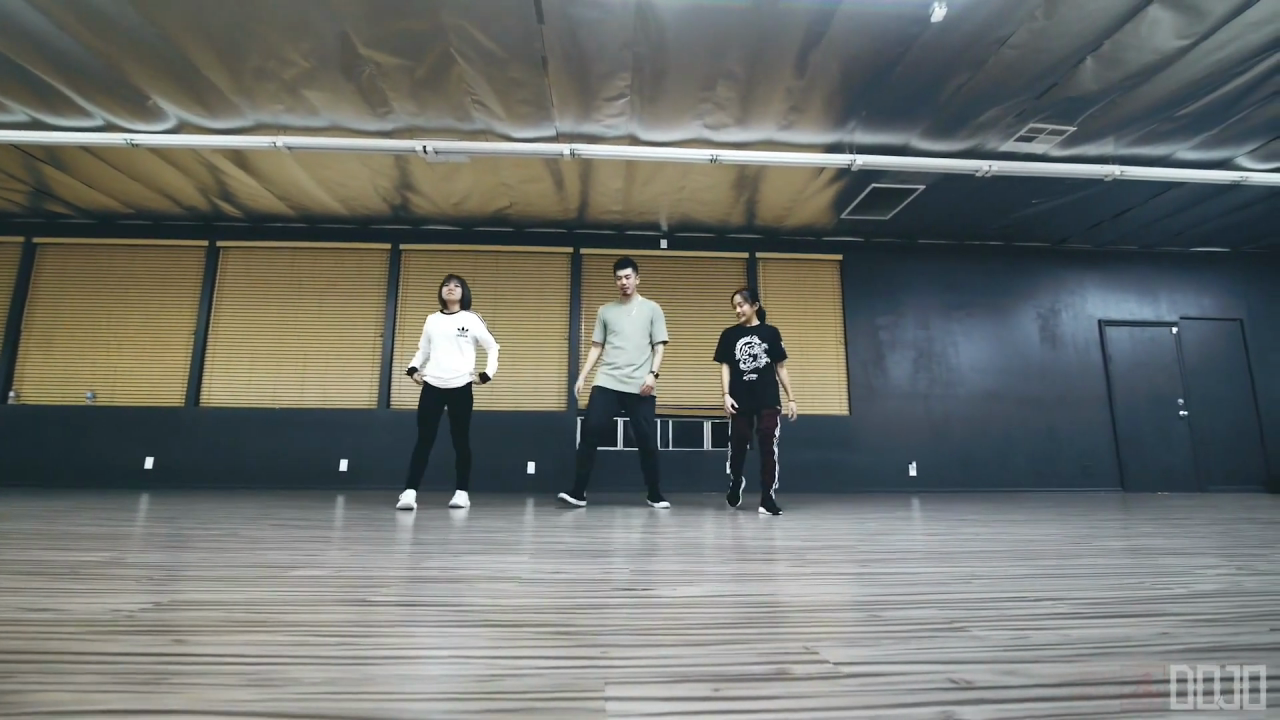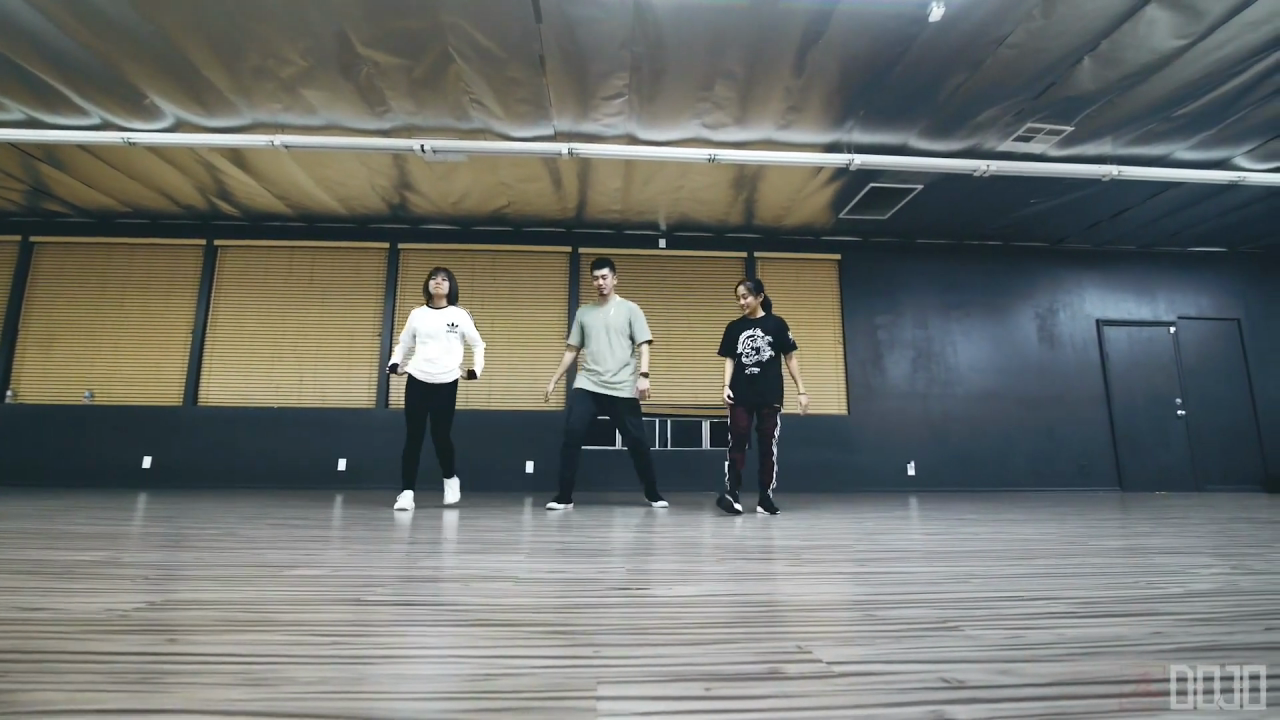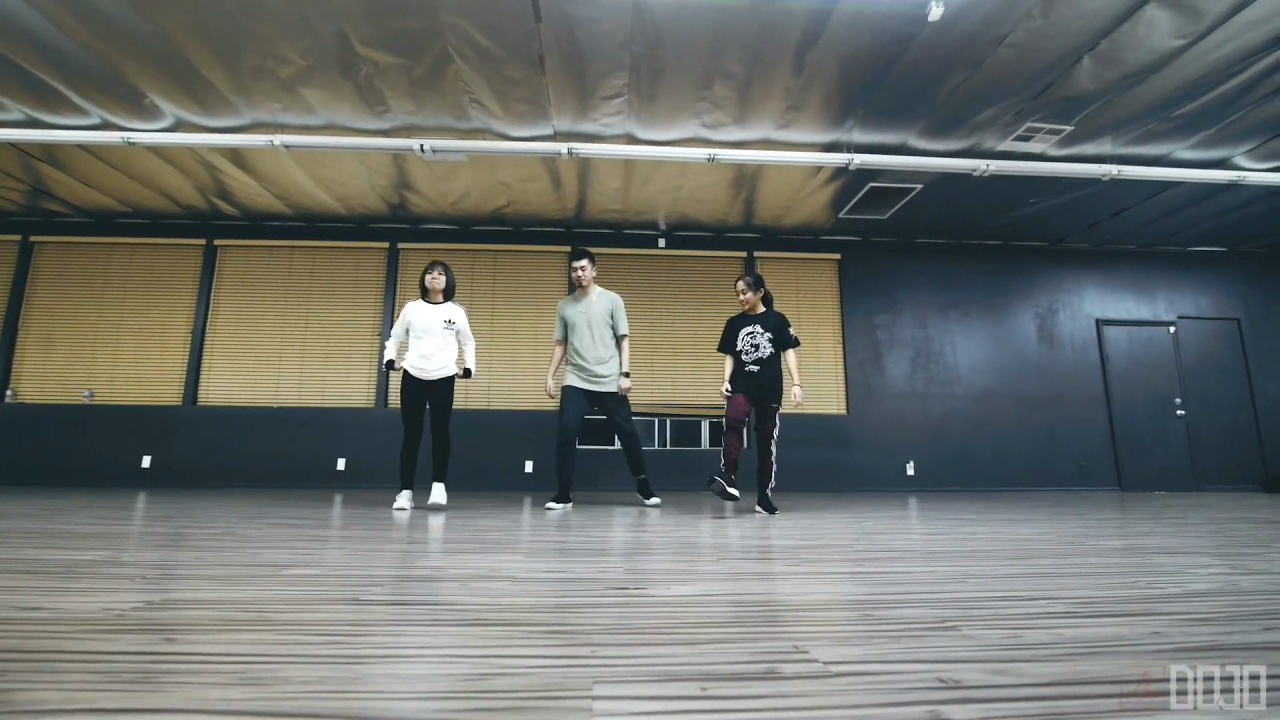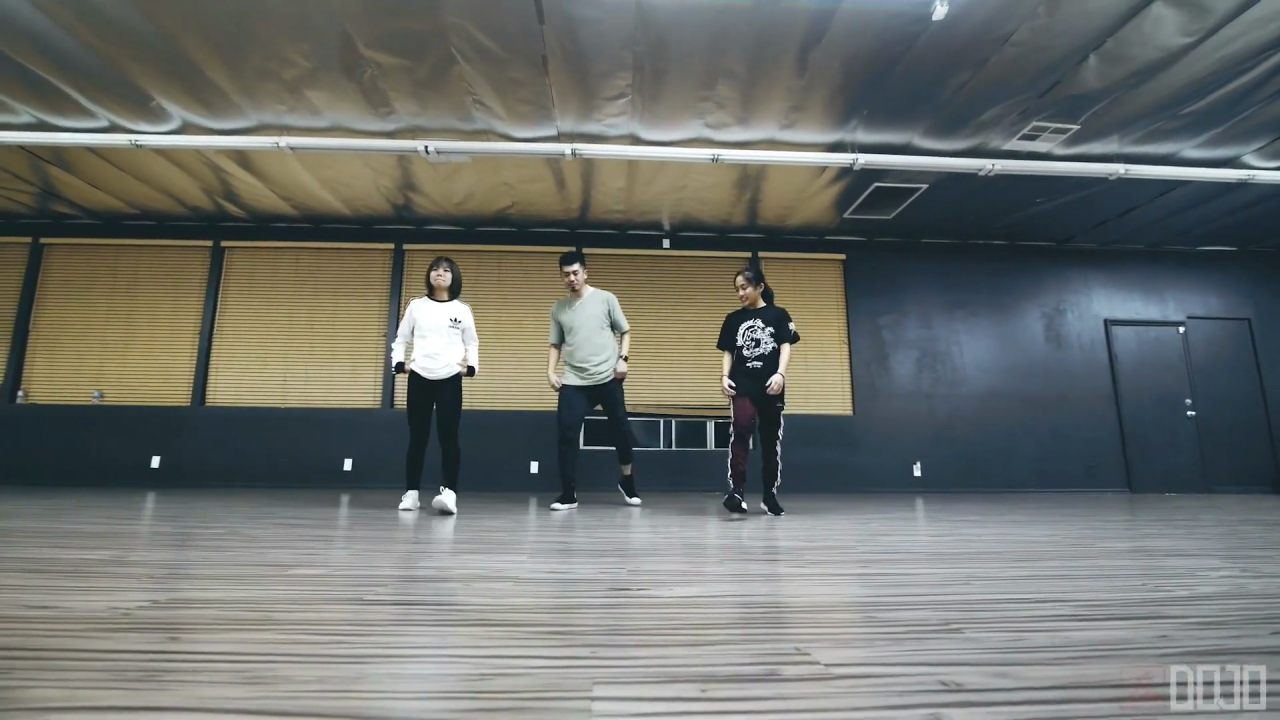
dt=0.2s
person 1, frame 1
left shoulder: (652, 309)
right shoulder: (605, 311)
left elbow: (659, 345)
right elbow: (596, 347)
left wrist: (653, 374)
right wrist: (581, 377)
left hip: (639, 386)
right hip: (607, 382)
left knee: (646, 438)
right knee: (590, 430)
left ankle: (654, 493)
right ankle: (578, 489)
person 1, frame 2
left shoulder: (630, 309)
right shoulder: (583, 313)
left elbow: (644, 344)
right elbow: (572, 349)
left wrist: (643, 375)
right wrist: (554, 380)
left hip: (623, 388)
right hip: (588, 385)
left knee: (637, 441)
right knee: (572, 435)
left ankle: (652, 492)
right ankle: (564, 495)
person 1, frame 3
left shoulder: (612, 300)
right shoulder: (564, 305)
left elbow: (623, 339)
right elbow: (560, 344)
left wrist: (625, 374)
right wrist: (550, 376)
left hip: (609, 381)
right hip: (575, 381)
left knee: (628, 433)
right knee: (566, 434)
left ankle: (643, 486)
right ankle: (563, 494)
person 1, frame 4
left shoulder: (606, 299)
right shoulder: (558, 308)
left elbow: (625, 331)
right elbow: (555, 345)
left wrist: (622, 358)
right wrist: (551, 372)
left hip: (607, 376)
right hip: (574, 381)
left knee: (621, 428)
right knee: (567, 433)
left ankle: (627, 481)
right ankle: (568, 493)
person 2, frame 1
left shoulder: (472, 319)
right shoulder: (432, 320)
left elbow: (493, 348)
right elbow: (423, 350)
left wrist: (487, 374)
right wrist: (414, 369)
left hip: (461, 387)
right hip: (432, 386)
left knee: (460, 440)
right knee: (424, 438)
left ankle: (462, 491)
right ankle: (410, 491)
person 2, frame 2
left shoulder: (460, 315)
right shoulder: (417, 314)
left elbow: (478, 344)
right elbow: (403, 344)
left wrist: (475, 371)
right wrist: (394, 365)
left hip: (447, 383)
right hip: (417, 381)
left knee: (440, 436)
right knee: (413, 436)
left ankle: (450, 478)
right ankle: (407, 492)
person 2, frame 3
left shoulder: (456, 311)
right shoulder: (411, 308)
left elbow: (468, 343)
right elbow: (394, 338)
left wrist: (469, 368)
right wrist: (390, 361)
left hip: (443, 379)
right hip: (413, 378)
left knee: (440, 431)
right knee: (411, 435)
left ankle: (438, 485)
right ankle: (406, 492)
person 2, frame 4
left shoulder: (463, 310)
right shoulder: (416, 306)
left elbow: (472, 343)
right elbow: (401, 339)
left wrist: (471, 366)
right wrist: (399, 363)
left hip: (450, 379)
right hip: (420, 378)
left knee: (448, 435)
right knee: (418, 436)
left ankle: (448, 492)
right ankle: (412, 492)
person 3, frame 1
left shoulder: (770, 333)
right shoulder: (729, 334)
left elbow: (780, 366)
right elbow: (725, 367)
left wrist: (790, 398)
right wrist: (726, 395)
left hip: (768, 398)
right hip: (740, 399)
left knee: (768, 444)
right knee: (738, 444)
left ankle: (768, 498)
right ankle: (736, 483)
person 3, frame 2
left shoulder: (777, 324)
right shoulder: (734, 327)
left elbow: (789, 358)
right elbow: (729, 360)
left wrist: (801, 390)
right wrist: (726, 386)
left hip: (770, 393)
right hip: (741, 393)
left knee: (768, 444)
right knee: (738, 437)
left ankle: (766, 498)
right ankle: (732, 491)
person 3, frame 3
left shoulder: (777, 320)
right shoulder: (734, 323)
left elbow: (789, 352)
right elbow: (730, 356)
left wrist: (796, 383)
right wrist: (725, 381)
left hip: (769, 389)
right hip: (740, 386)
left knee: (767, 442)
right knee: (733, 422)
left ankle: (764, 497)
right ankle: (726, 477)
person 3, frame 4
left shoulder: (778, 315)
right shoulder: (733, 319)
left elbow: (786, 347)
right elbow: (728, 352)
left wrist: (780, 374)
right wrist: (725, 376)
left hip: (770, 386)
right hip: (742, 384)
left knee: (771, 441)
right knee: (741, 429)
left ankle: (770, 496)
right ankle: (736, 490)
